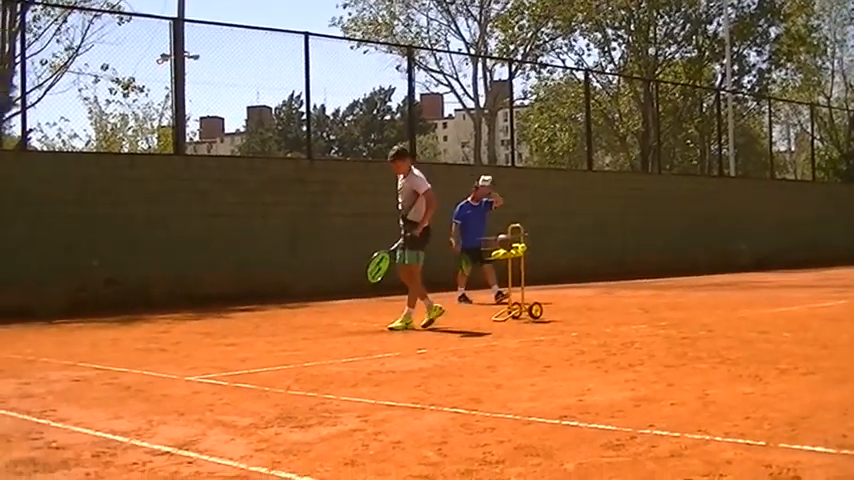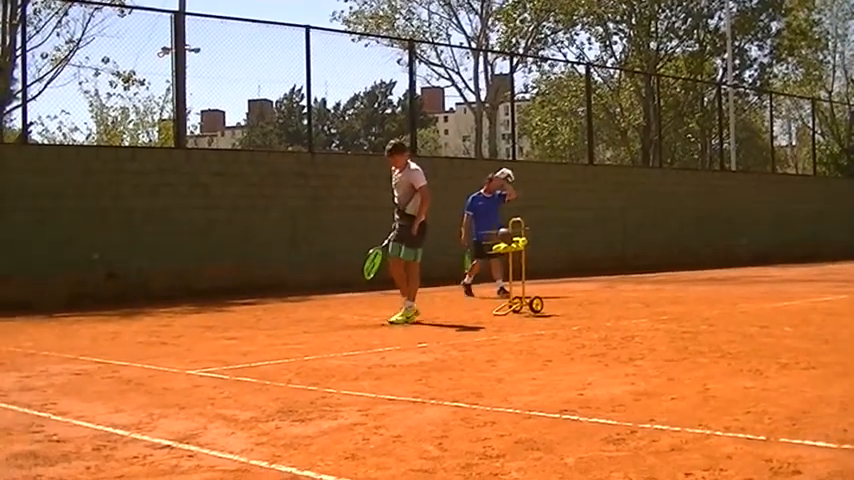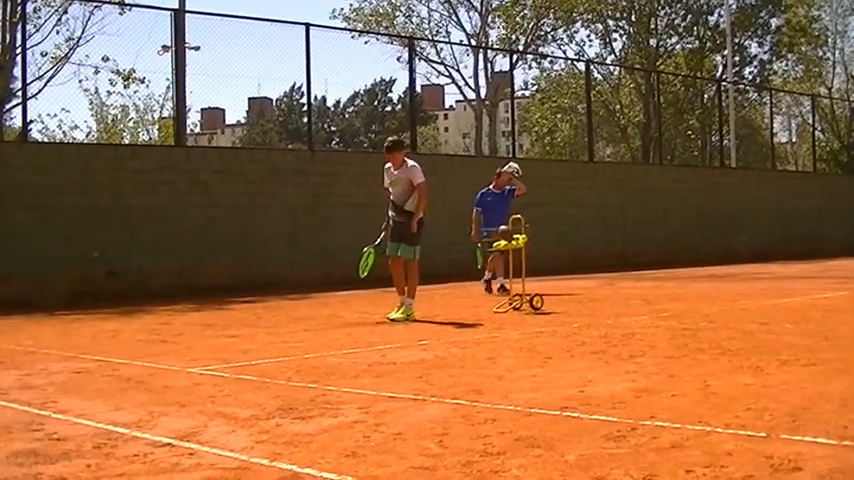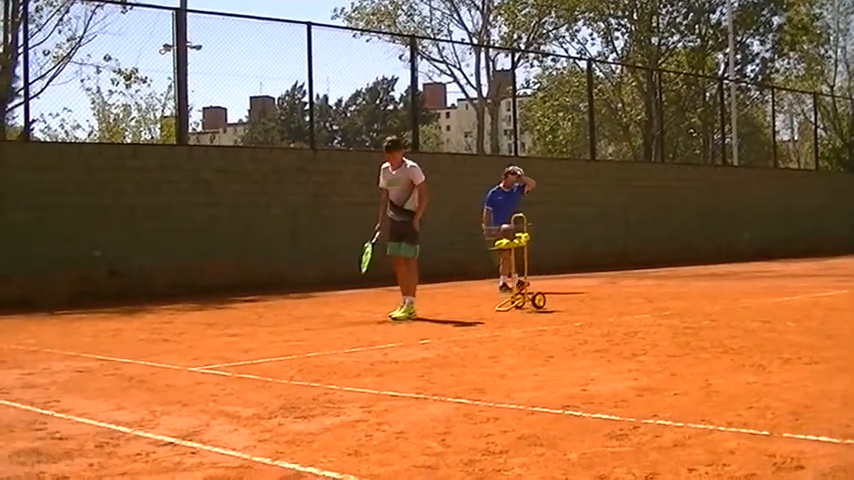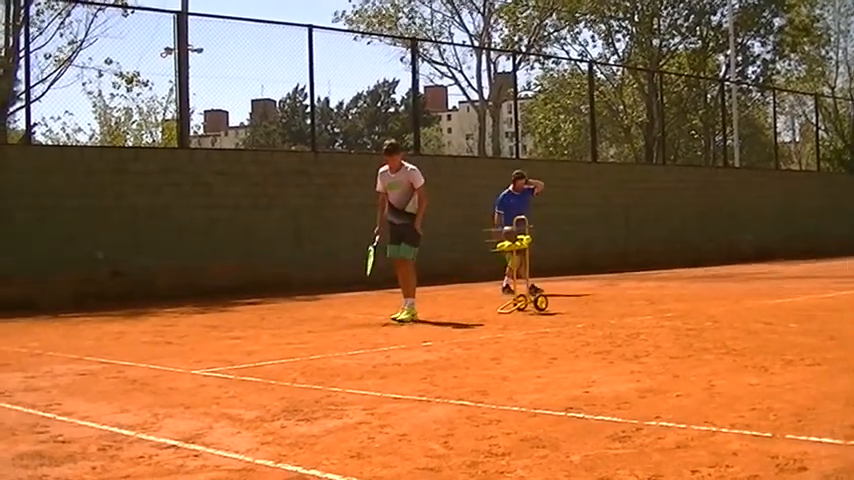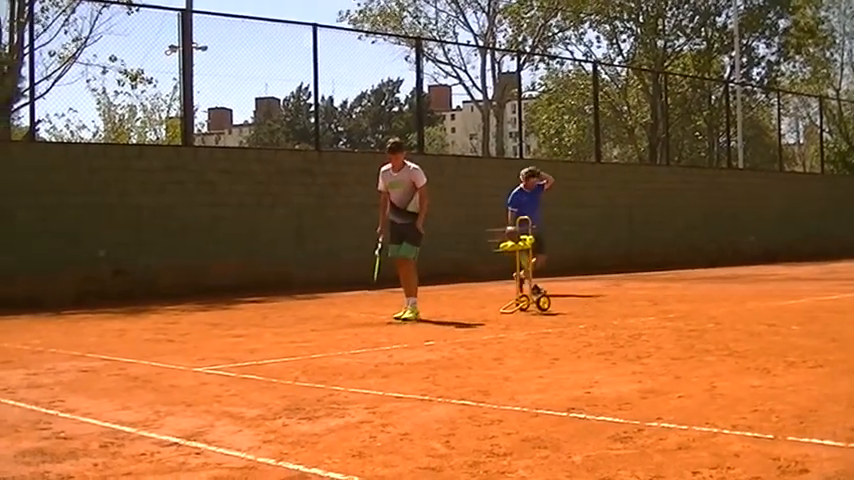
dt=0.2s
person 1, frame 1
left shoulder: (416, 178)
right shoulder: (401, 177)
left elbow: (432, 203)
left wrist: (420, 227)
left hip: (418, 231)
right hip: (407, 230)
left knee: (412, 272)
right knee: (403, 272)
left ankle: (408, 317)
right ankle: (432, 308)
person 1, frame 2
left shoulder: (414, 171)
right shoulder: (394, 171)
left elbow: (426, 199)
left wrist: (416, 223)
left hip: (414, 225)
right hip: (400, 224)
left knee: (411, 266)
right knee: (394, 265)
left ankle: (408, 310)
right ankle: (409, 305)
person 1, frame 3
left shoulder: (412, 168)
right shoulder: (388, 169)
left elbow: (422, 195)
left wrist: (414, 220)
right wrist: (387, 221)
left hip: (411, 221)
right hip: (396, 222)
left knee: (410, 263)
right knee: (394, 264)
left ankle: (409, 308)
right ankle: (402, 304)
person 1, frame 4
left shoulder: (412, 169)
right shoulder: (384, 170)
left elbow: (423, 195)
left wrist: (416, 219)
right wrist: (381, 221)
left hip: (410, 221)
right hip: (394, 221)
left knee: (409, 262)
right knee: (398, 263)
left ankle: (410, 306)
right ankle: (404, 303)
person 1, frame 5
left shoulder: (411, 172)
right shoulder: (382, 173)
left elbow: (423, 198)
left wrist: (417, 222)
right wrist: (379, 224)
left hip: (410, 223)
right hip: (394, 224)
left knee: (407, 263)
right knee: (399, 265)
left ankle: (411, 307)
right ankle: (406, 306)
person 1, frame 6
left shoulder: (414, 171)
right shoulder: (384, 172)
left elbow: (424, 198)
left wrist: (419, 222)
right wrist: (382, 224)
left hip: (412, 223)
right hip: (395, 223)
left knee: (408, 263)
right knee: (400, 265)
left ankle: (413, 307)
right ankle: (408, 305)
person 2, frame 1
left shoulder: (485, 204)
right shoulder: (462, 207)
left elbow: (500, 201)
right elbow: (455, 226)
left wrist: (490, 192)
right wrist: (456, 243)
left hip: (481, 244)
right hip: (467, 245)
left knee: (488, 266)
right knee: (465, 270)
left ankle: (497, 293)
right ankle: (461, 294)
person 2, frame 2
left shoulder: (498, 196)
right shoulder: (474, 199)
left elbow: (513, 195)
right elbow: (467, 218)
left wrist: (504, 184)
right wrist: (465, 235)
left hip: (494, 236)
right hip: (480, 237)
left knee: (496, 260)
right knee: (479, 261)
left ankle: (500, 287)
right ankle: (467, 282)
person 2, frame 3
left shoulder: (507, 192)
right shoulder: (483, 195)
left elbow: (523, 189)
right elbow: (476, 214)
left wrist: (512, 178)
right wrist: (475, 230)
left hip: (504, 231)
right hip: (489, 232)
left knee: (500, 256)
right knee: (496, 254)
left ankle: (500, 283)
right ankle: (487, 277)
person 2, frame 4
left shoulder: (517, 190)
right shoulder: (493, 194)
left elbow: (532, 184)
right elbow: (486, 213)
left wrist: (520, 177)
right wrist: (487, 229)
left hip: (513, 230)
right hip: (500, 230)
left knee: (506, 256)
right knee: (508, 254)
left ankle: (503, 282)
right ankle: (516, 280)
person 2, frame 5
left shoulder: (526, 192)
right shoulder: (504, 197)
left elbow: (541, 186)
right elbow: (498, 217)
left wrist: (528, 180)
right hip: (511, 234)
left knee: (519, 259)
right knee: (519, 258)
left ankle: (506, 285)
right ankle: (529, 285)
person 2, frame 6
left shoulder: (537, 189)
right shoulder: (516, 195)
left elbow: (551, 181)
right elbow: (511, 215)
left wrist: (538, 173)
right wrist: (514, 232)
left hip: (536, 231)
right hip: (524, 233)
left knee: (541, 257)
left ankle: (522, 275)
right ankle: (532, 285)
